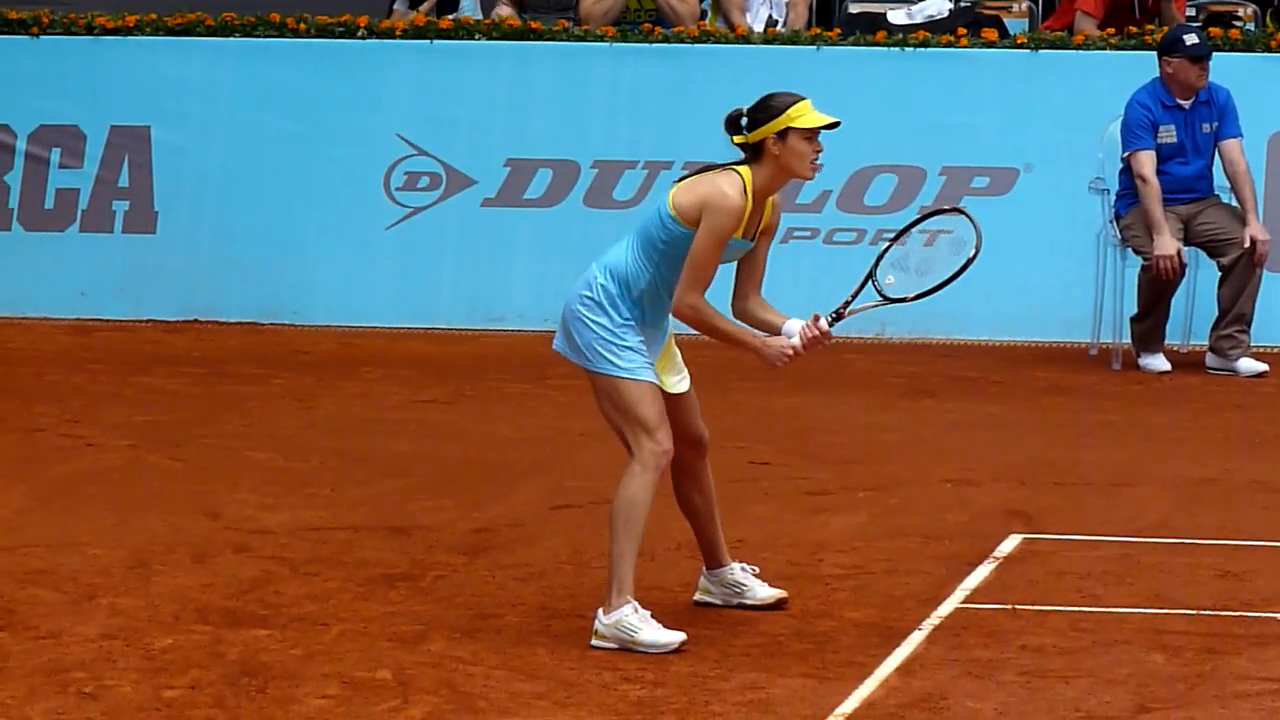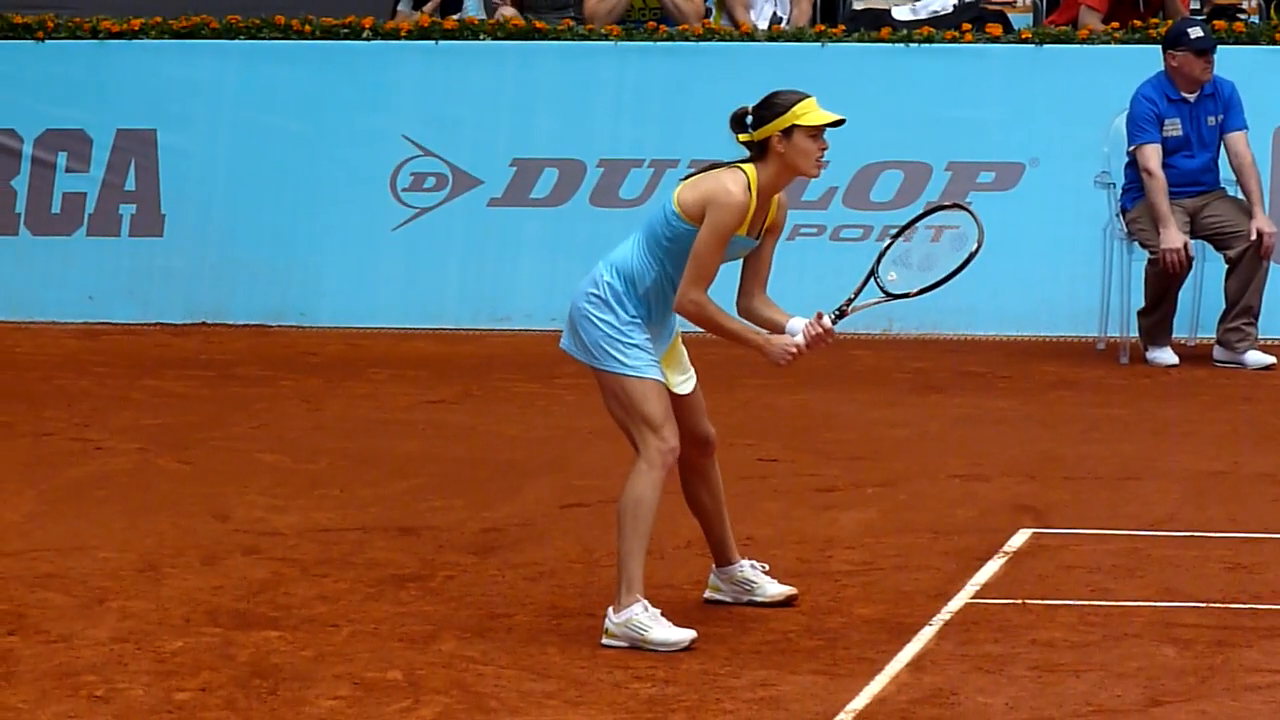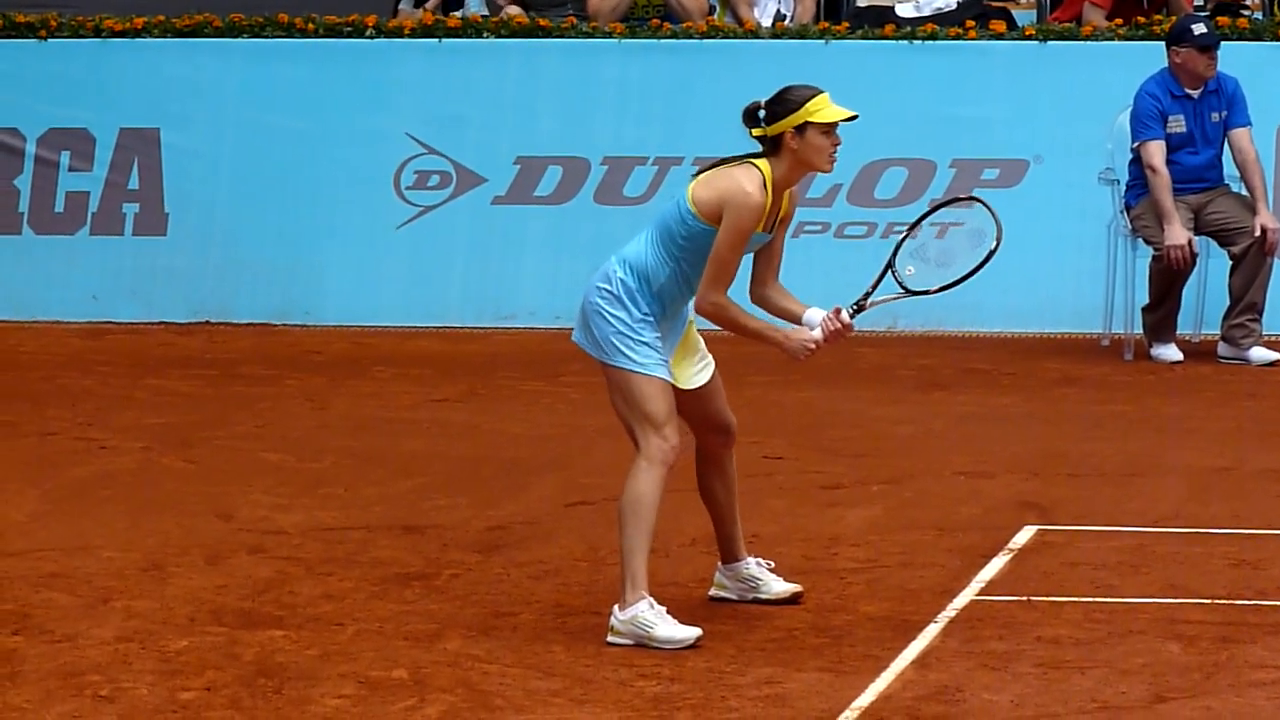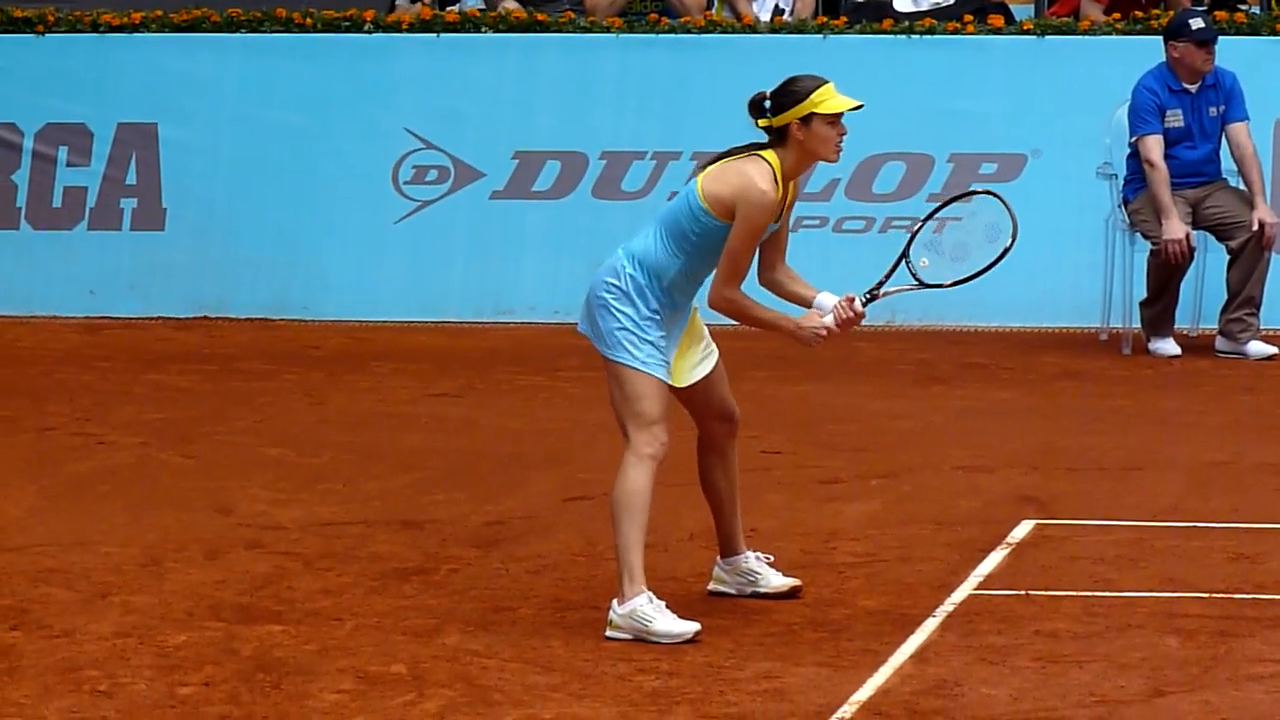
dt=0.2s
person 1, frame 1
left shoulder: (767, 210)
right shoulder: (727, 196)
left elbow: (745, 301)
right elbow: (687, 303)
left wrist: (794, 328)
right wrist: (760, 347)
left hip: (645, 319)
right hip: (605, 312)
left knee: (692, 445)
right knee: (654, 450)
left ankle: (719, 575)
right ankle: (617, 612)
person 1, frame 2
left shoulder: (773, 209)
right shoulder: (731, 193)
left elbow: (751, 300)
right elbow: (691, 299)
left wrist: (797, 327)
right wrist: (764, 343)
left hip: (653, 318)
right hip: (612, 310)
left knee: (700, 443)
right knee: (660, 448)
left ankle: (729, 572)
right ankle: (627, 611)
person 1, frame 3
left shoulder: (782, 198)
right shoulder: (747, 192)
left elbow: (764, 288)
right elbow: (711, 300)
left wrist: (813, 318)
right wrist: (782, 339)
left hip: (666, 313)
right hip: (624, 307)
left knee: (718, 432)
right knee: (660, 445)
left ankle: (734, 569)
right ankle: (632, 608)
person 1, frame 4
left shoulder: (783, 181)
right shoulder: (758, 188)
left elbow: (772, 271)
right elbow: (725, 296)
left wrist: (825, 303)
right wrist: (795, 327)
left hip: (670, 304)
right hip: (629, 299)
left knee: (721, 423)
right knee: (648, 442)
left ankle: (734, 563)
right ankle: (631, 602)
person 2, frame 1
left shoulder: (1220, 99)
right shoulder: (1142, 104)
left elbow: (1235, 162)
right elbow: (1145, 175)
left wrist: (1252, 220)
right wrist: (1161, 235)
left hip: (1201, 203)
right hip: (1144, 206)
left knee: (1249, 246)
right knee: (1166, 260)
left ankle: (1227, 349)
right ankle: (1148, 347)
person 2, frame 2
left shoulder: (1225, 92)
right shoulder: (1147, 98)
left elbow: (1241, 155)
right elbow: (1151, 169)
right wrist: (1168, 228)
left hip: (1208, 196)
right hip: (1151, 199)
right knee: (1173, 253)
left ankle: (1235, 342)
right ankle: (1156, 340)
person 2, frame 3
left shoulder: (1228, 88)
right shoulder: (1152, 95)
left elbow: (1245, 151)
right elbow: (1155, 165)
right wrist: (1172, 225)
left hip: (1212, 192)
right hip: (1155, 196)
right knee: (1177, 250)
left ankle: (1239, 338)
right ankle: (1161, 337)
person 2, frame 4
left shoulder: (1226, 82)
right shoulder: (1149, 89)
left elbow: (1242, 146)
right elbow: (1152, 160)
right wrist: (1170, 219)
left hip: (1209, 187)
right hip: (1153, 190)
right knee: (1175, 244)
left ankle: (1237, 333)
right ankle: (1158, 331)
